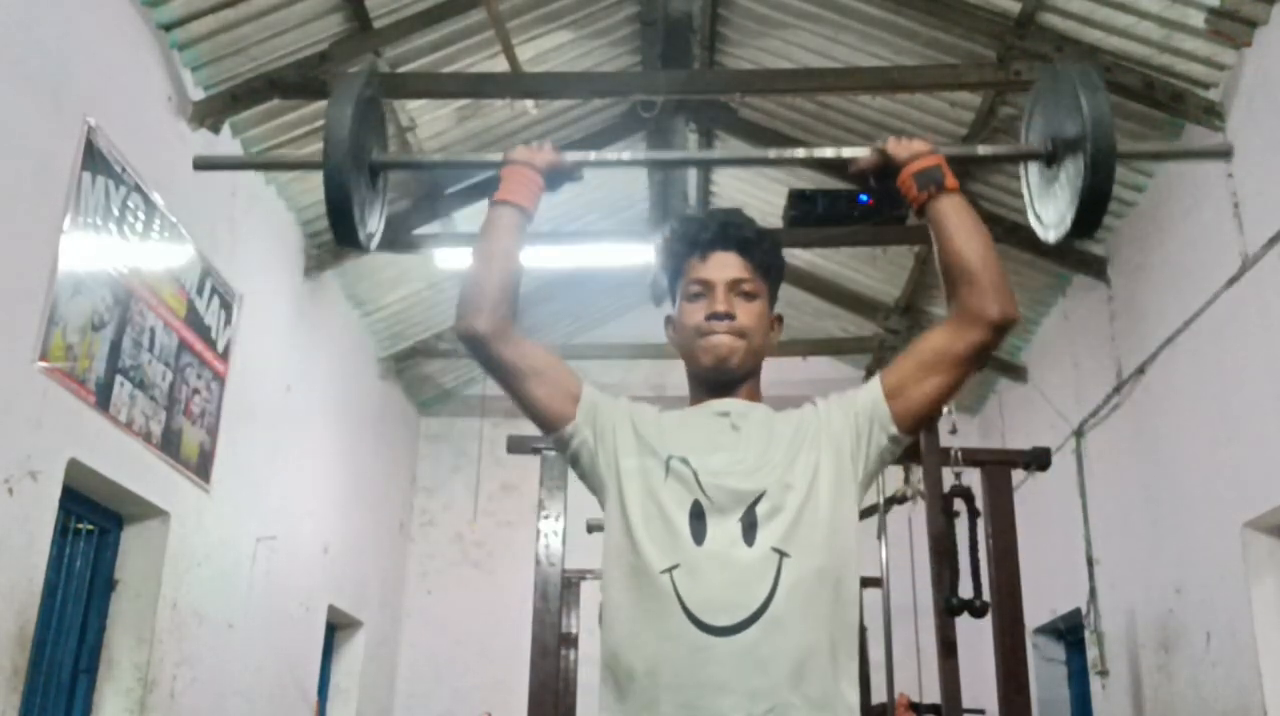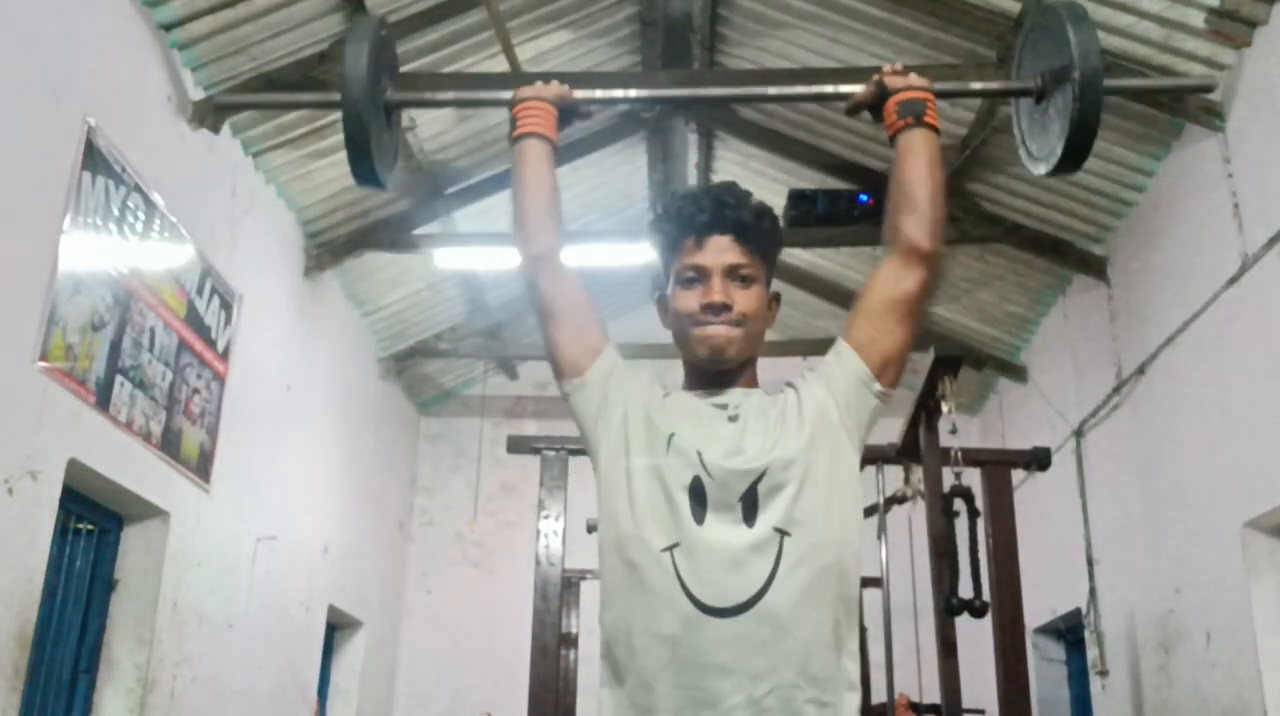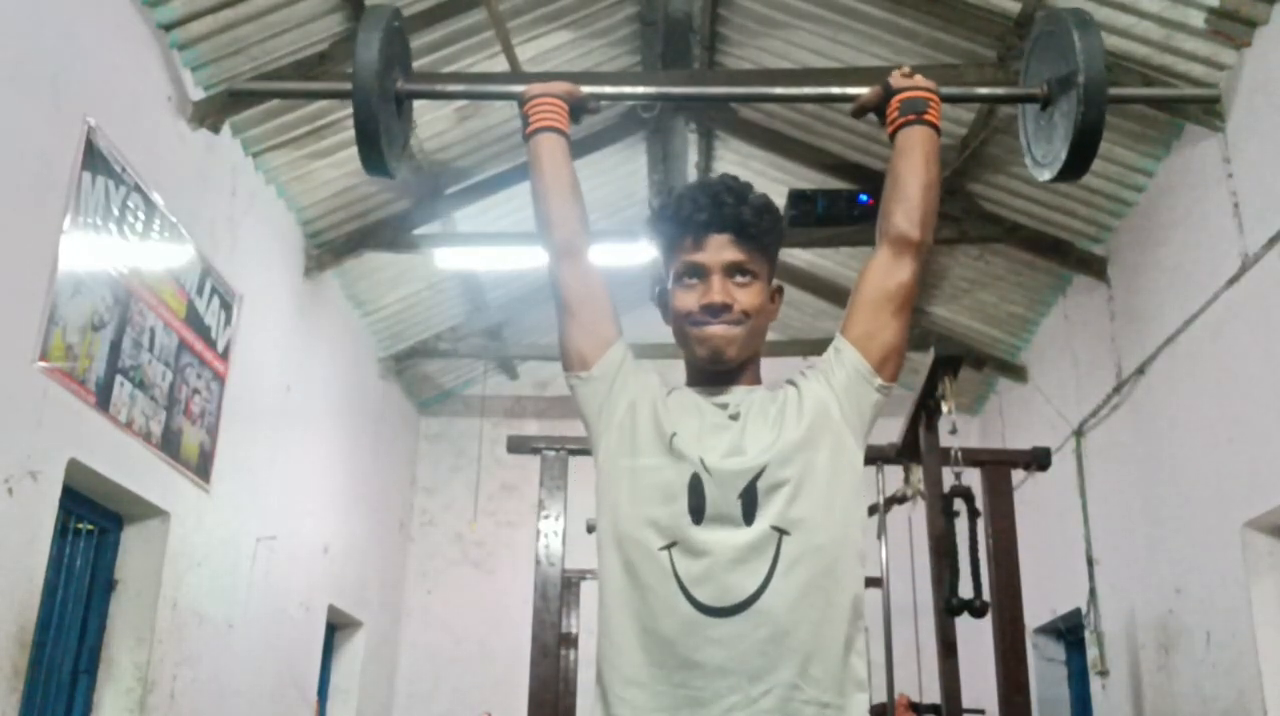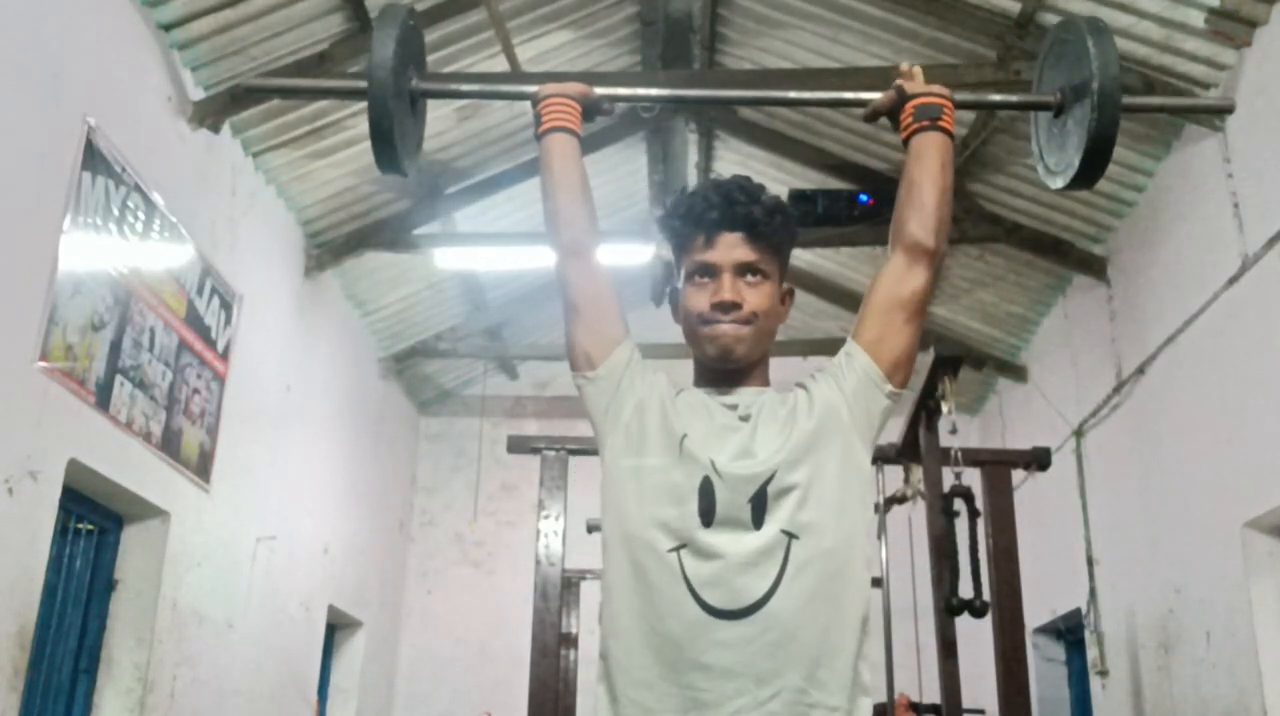
dt=0.3s
person 1, frame 1
left shoulder: (836, 434)
right shoulder: (619, 436)
left elbow: (986, 313)
right elbow: (485, 328)
left wrist: (929, 179)
right wrist: (519, 185)
person 1, frame 2
left shoulder: (826, 411)
right shoulder: (623, 413)
left elbow: (913, 251)
right elbow: (544, 263)
left wrist: (912, 113)
right wrist: (535, 121)
person 1, frame 3
left shoulder: (828, 407)
right shoulder: (628, 409)
left elbow: (903, 243)
right elbow: (569, 251)
left wrist: (914, 112)
right wrist: (548, 117)
person 1, frame 4
left shoulder: (837, 412)
right shoulder: (632, 409)
left elbow: (916, 252)
right elbow: (576, 252)
left wrist: (927, 115)
right wrist: (559, 118)
